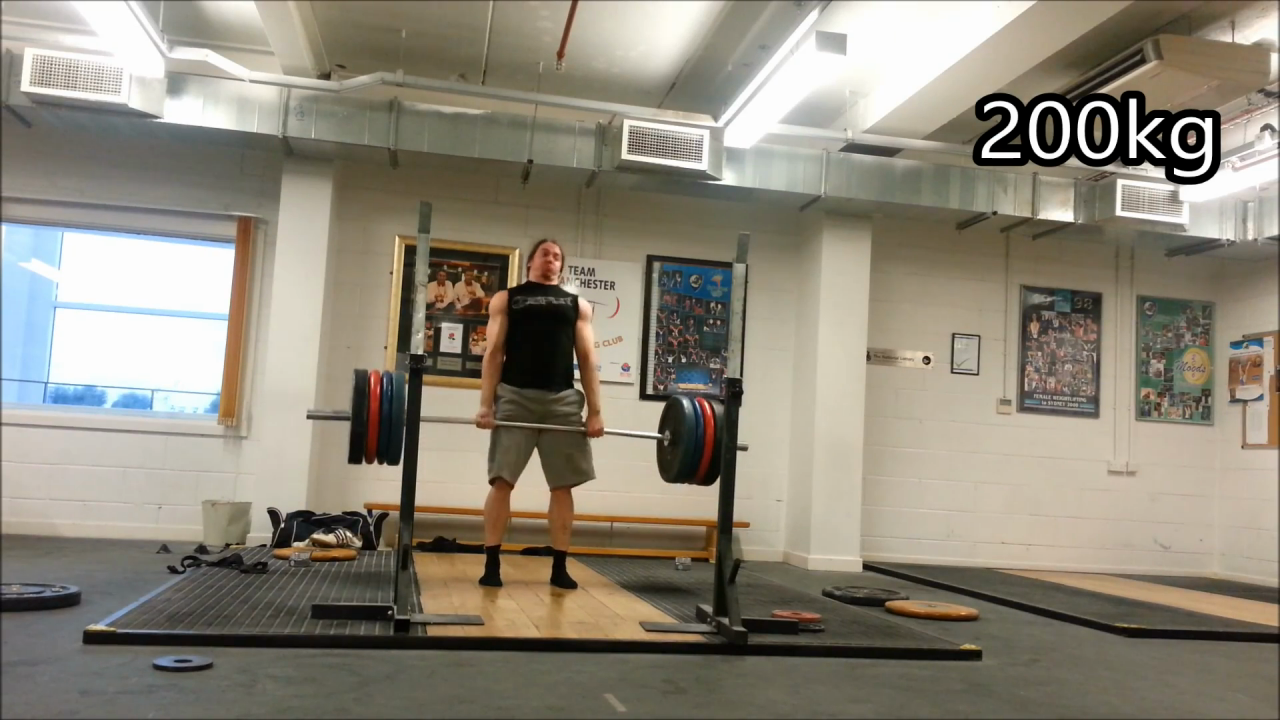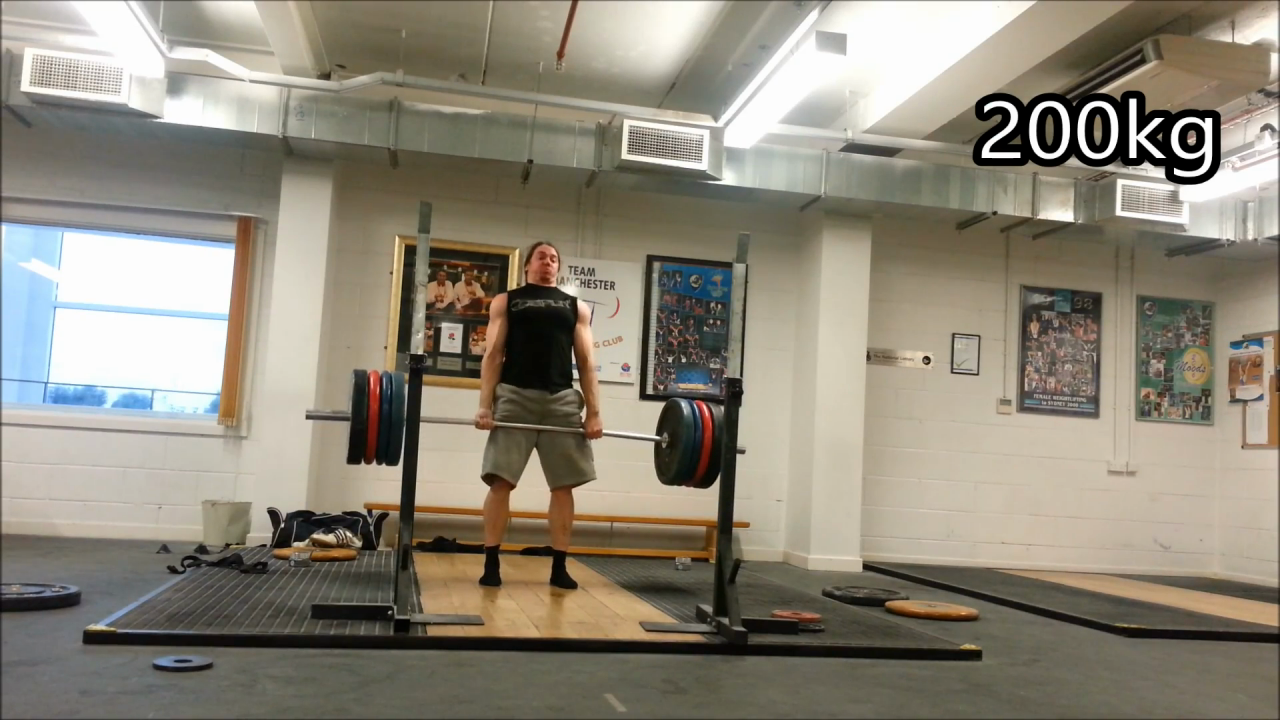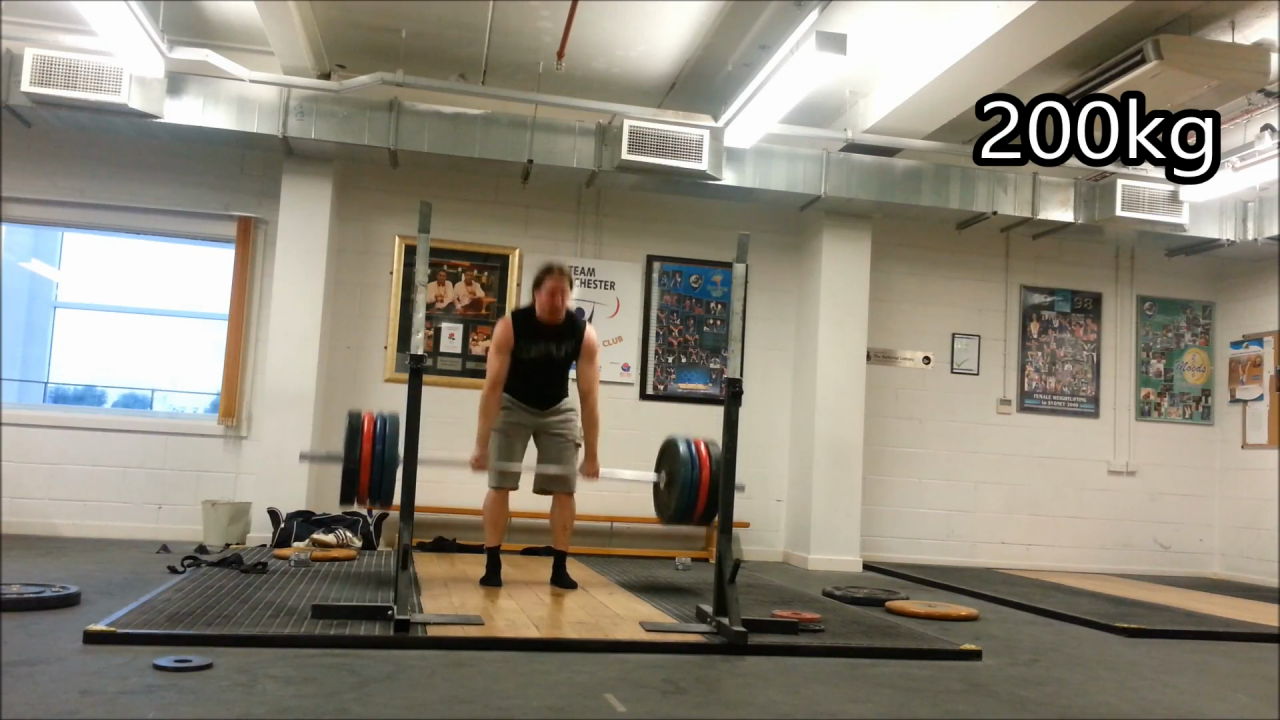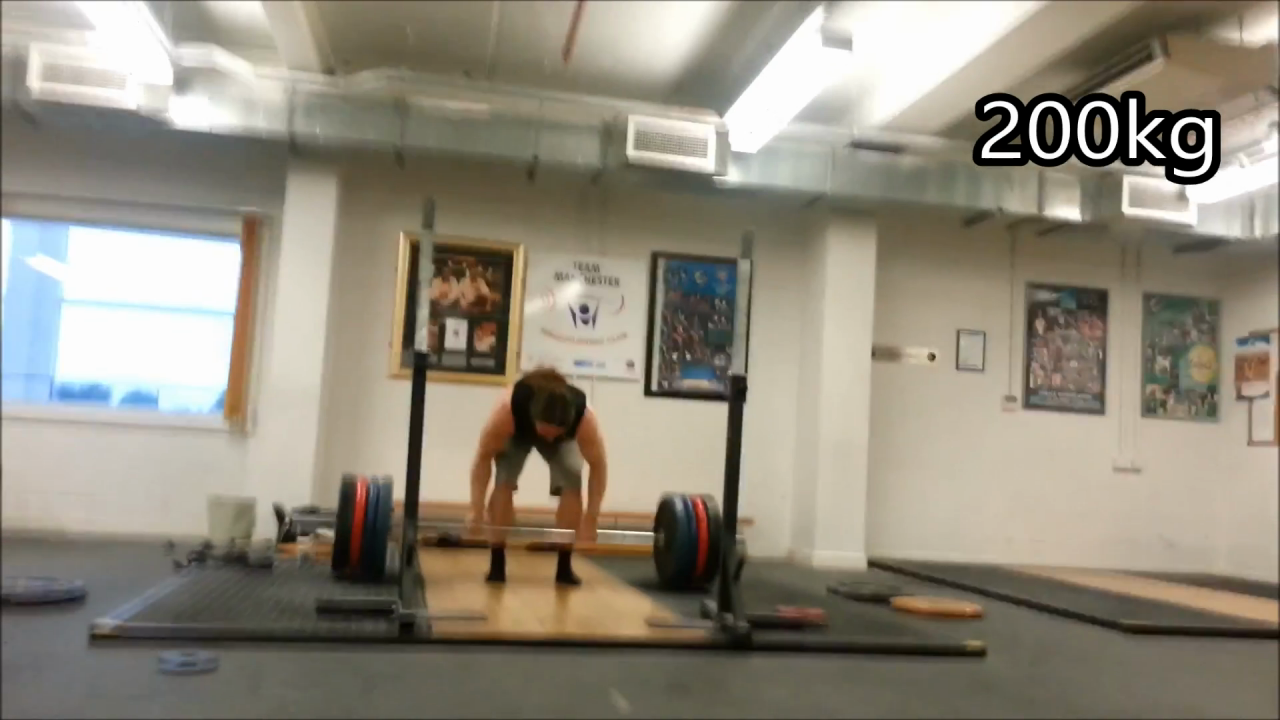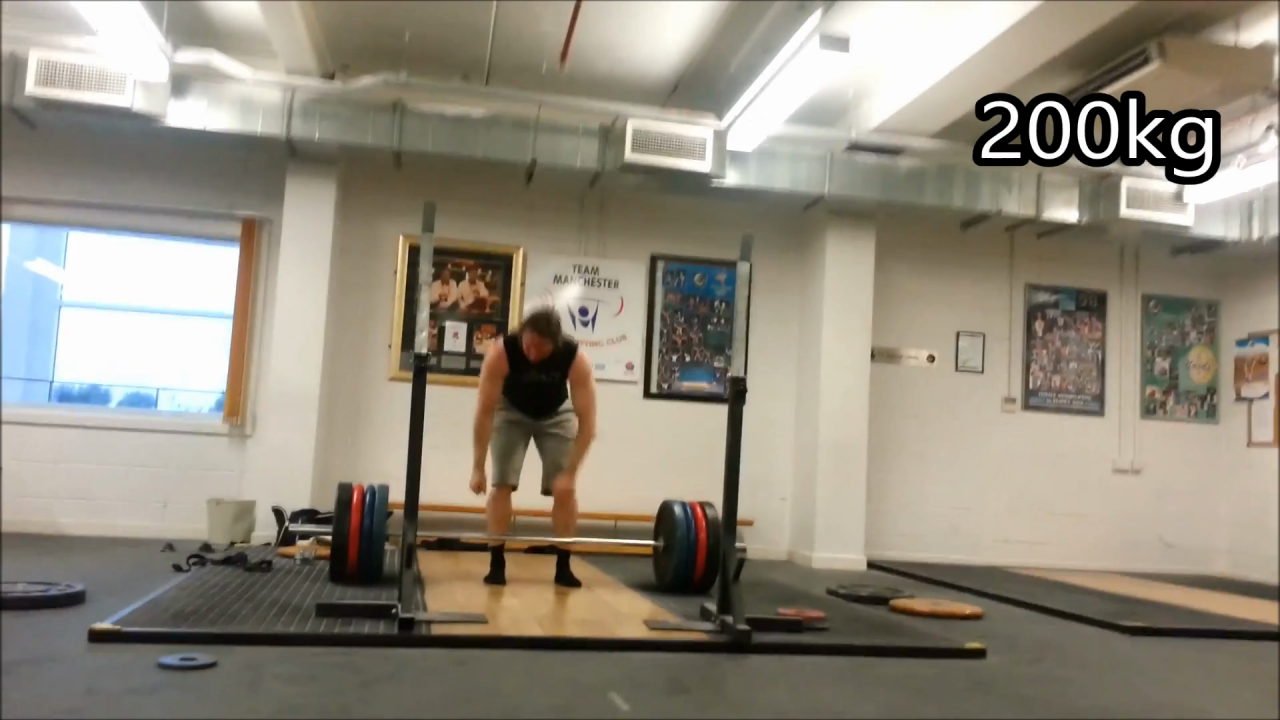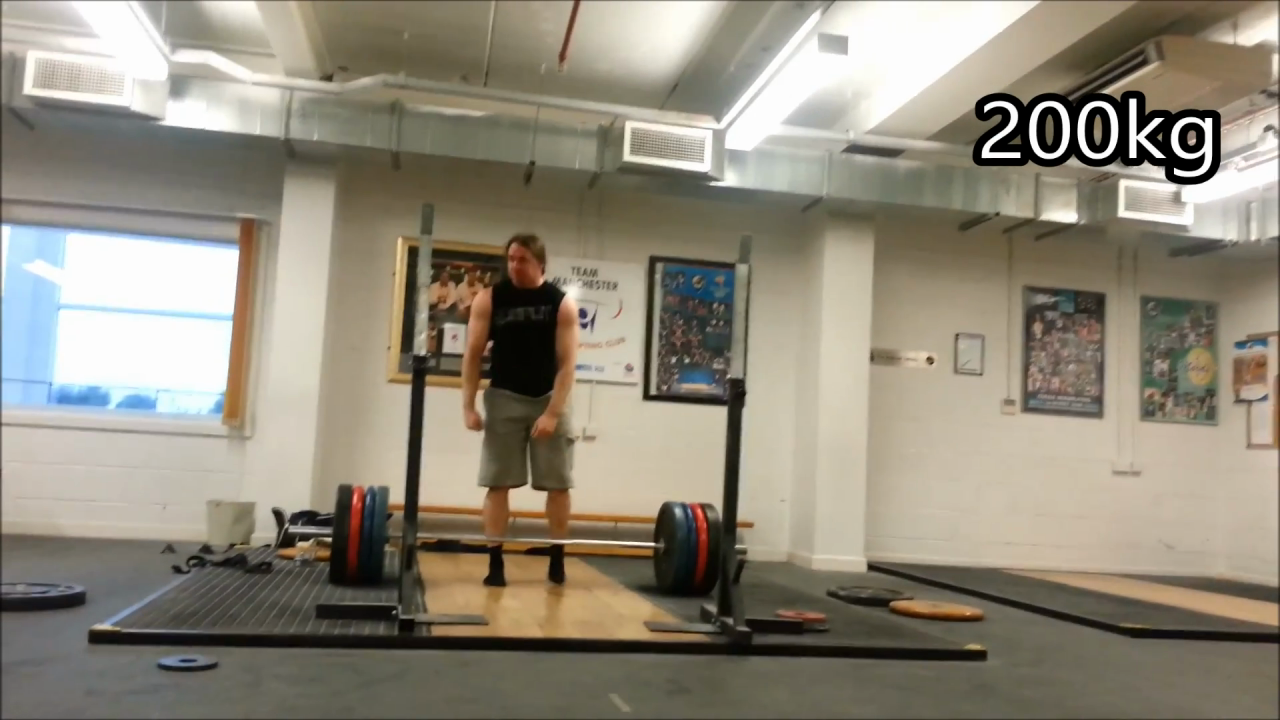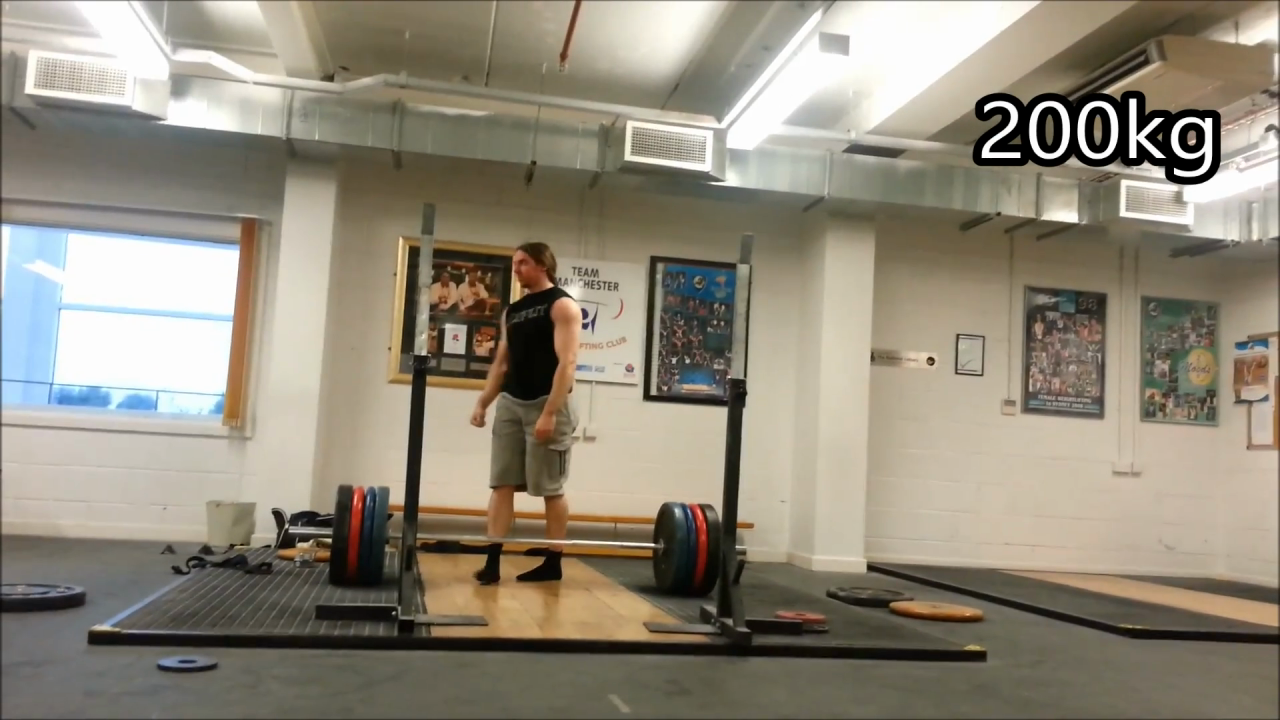
dt=0.4s
person 1, frame 1
left shoulder: (577, 304)
right shoulder: (506, 299)
left elbow: (587, 358)
right elbow: (494, 352)
left wrist: (594, 411)
right wrist: (485, 404)
left hip: (563, 400)
right hip: (515, 396)
left knee: (563, 486)
right knee: (501, 480)
left ankle: (559, 567)
right ankle: (491, 565)
person 1, frame 2
left shoulder: (576, 306)
right shoulder: (506, 301)
left elbow: (585, 361)
right elbow: (493, 354)
left wrist: (593, 412)
right wrist: (484, 404)
left hip: (563, 400)
right hip: (515, 396)
left knee: (564, 486)
right knee: (500, 481)
left ankle: (559, 568)
right ankle: (491, 565)
person 1, frame 3
left shoulder: (584, 334)
right shoulder: (510, 326)
left elbow: (589, 397)
right elbow: (493, 387)
left wrist: (591, 454)
right wrist: (481, 445)
left hip: (557, 410)
right hip: (514, 406)
left knee: (564, 488)
right knee: (500, 483)
left ankle: (559, 568)
right ankle: (492, 566)
person 1, frame 4
left shoulder: (584, 419)
right shoulder: (509, 408)
left elbow: (598, 471)
right elbow: (483, 459)
left wrist: (589, 522)
right wrist: (476, 510)
right hip: (515, 434)
left knee: (572, 485)
right knee: (504, 482)
left ankle: (564, 565)
right ankle: (497, 562)
person 1, frame 5
left shoulder: (576, 360)
right shoulder: (500, 352)
left elbow: (587, 421)
right elbow: (485, 411)
left wrist: (570, 473)
right wrist: (478, 468)
left hip: (556, 415)
right hip: (512, 411)
left knee: (564, 486)
right knee: (502, 482)
left ankle: (563, 567)
right ankle: (497, 563)
person 1, frame 6
left shoulder: (562, 304)
right shoulder: (488, 299)
left elbow: (567, 363)
right elbow: (473, 354)
left wrist: (553, 413)
right wrist: (468, 406)
left hip: (548, 400)
right hip: (504, 398)
left knee: (558, 484)
right knee: (497, 484)
left ankle: (557, 559)
right ankle: (495, 564)
person 1, frame 7
left shoulder: (563, 306)
right shoulder: (513, 311)
left elbow: (567, 363)
right elbow: (501, 362)
left wrist: (550, 413)
right wrist: (481, 403)
left hip: (549, 406)
right hip: (511, 403)
left knee: (550, 488)
right knee: (502, 484)
left ankle: (553, 563)
right ankle: (493, 561)
